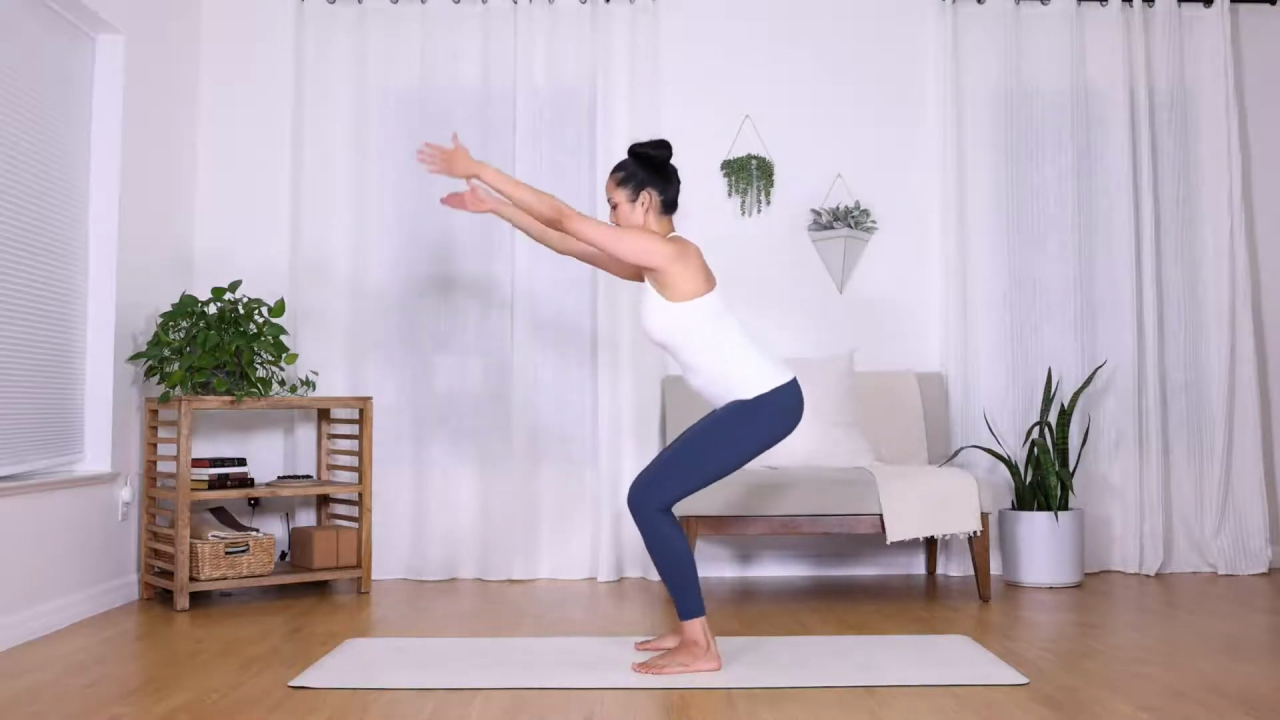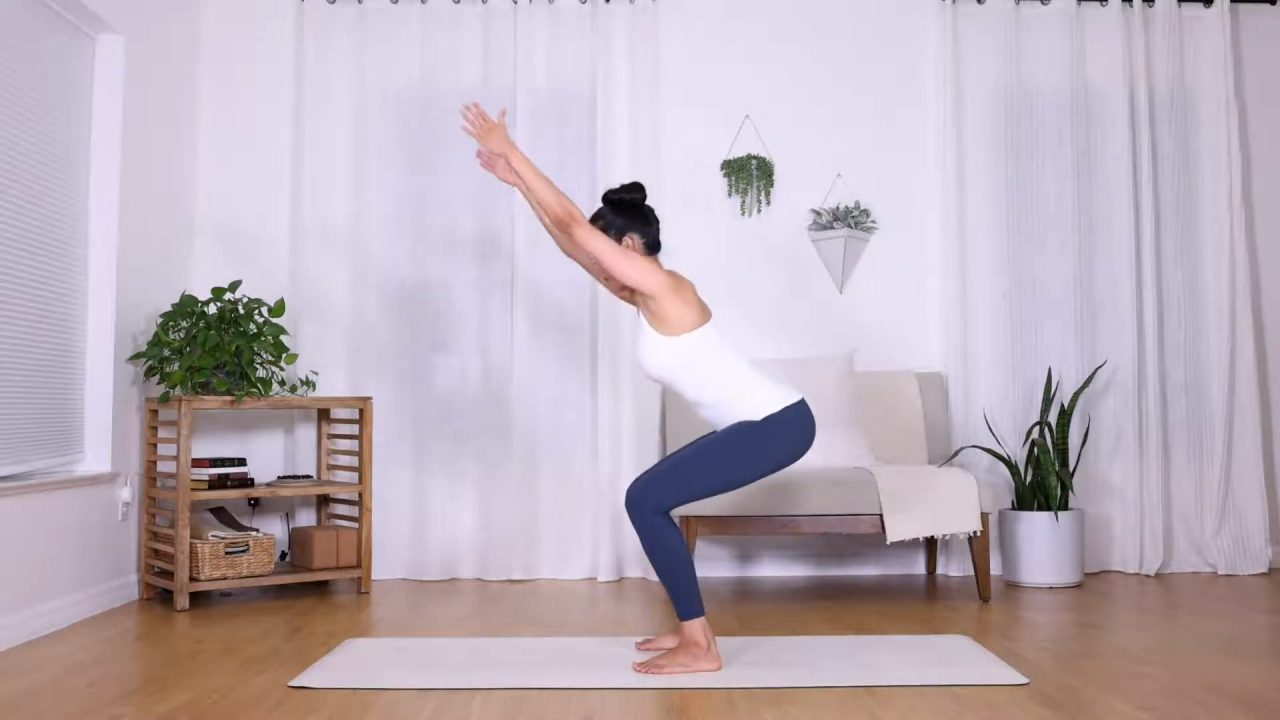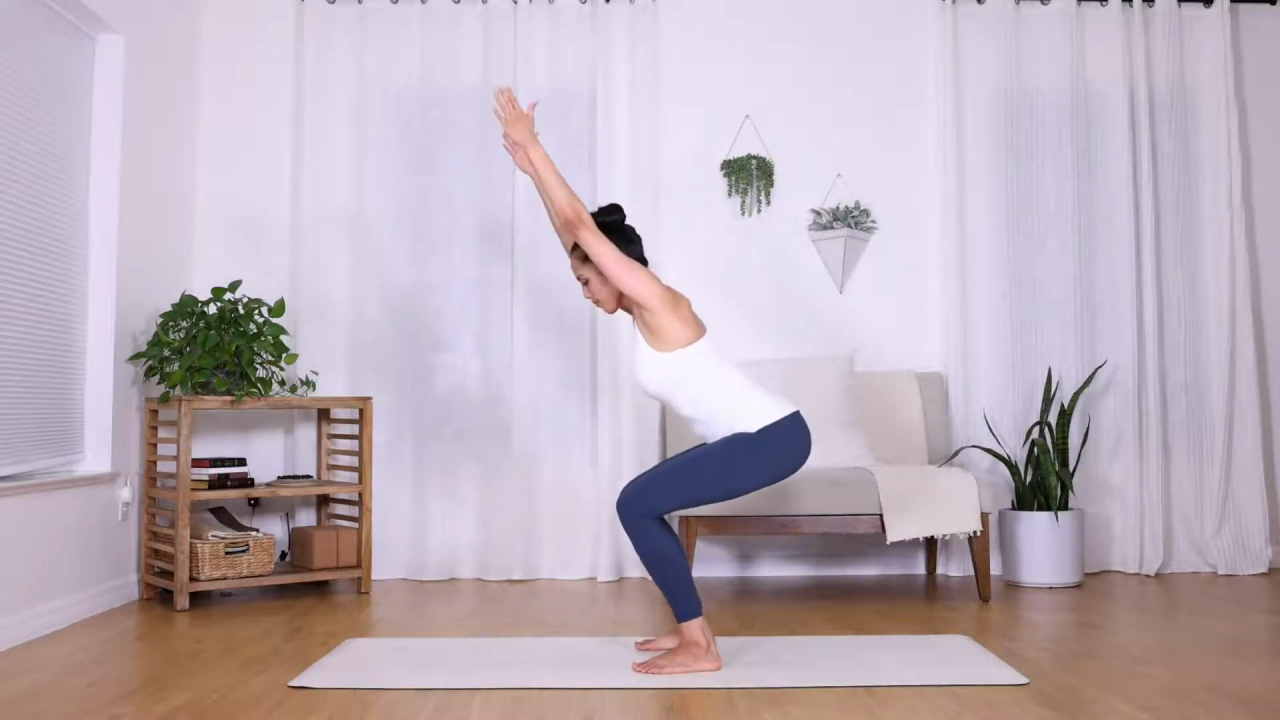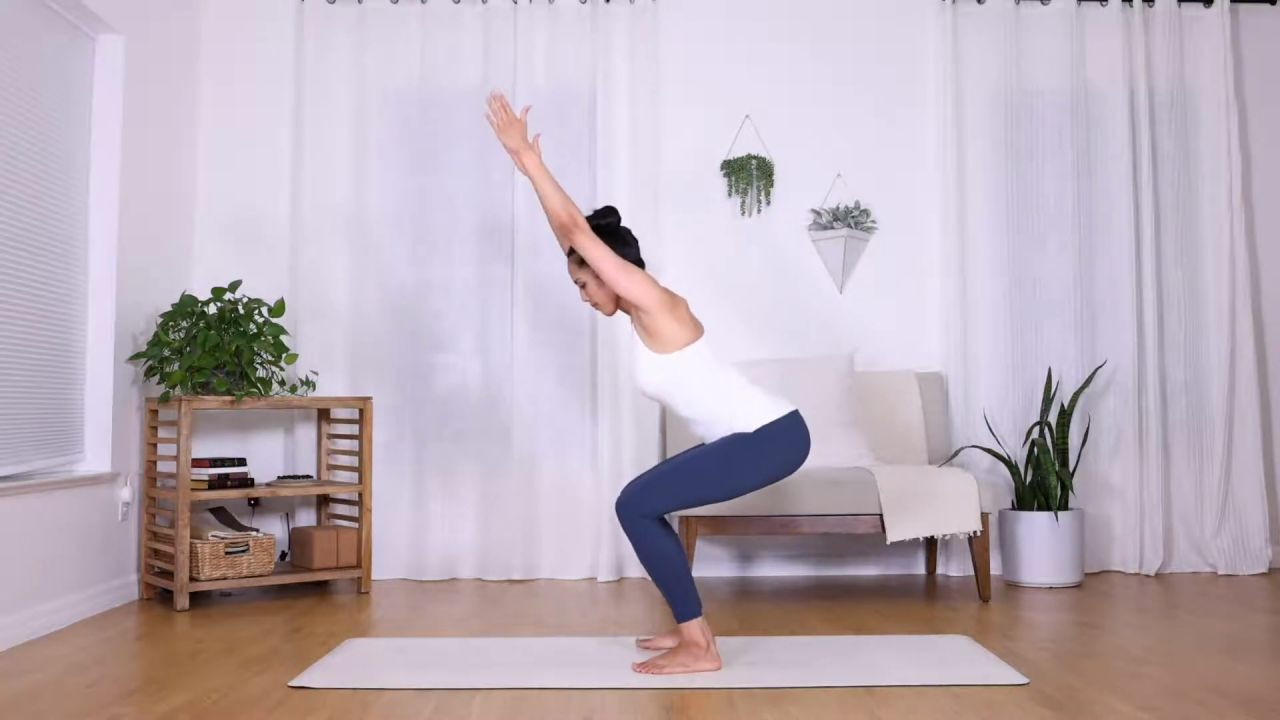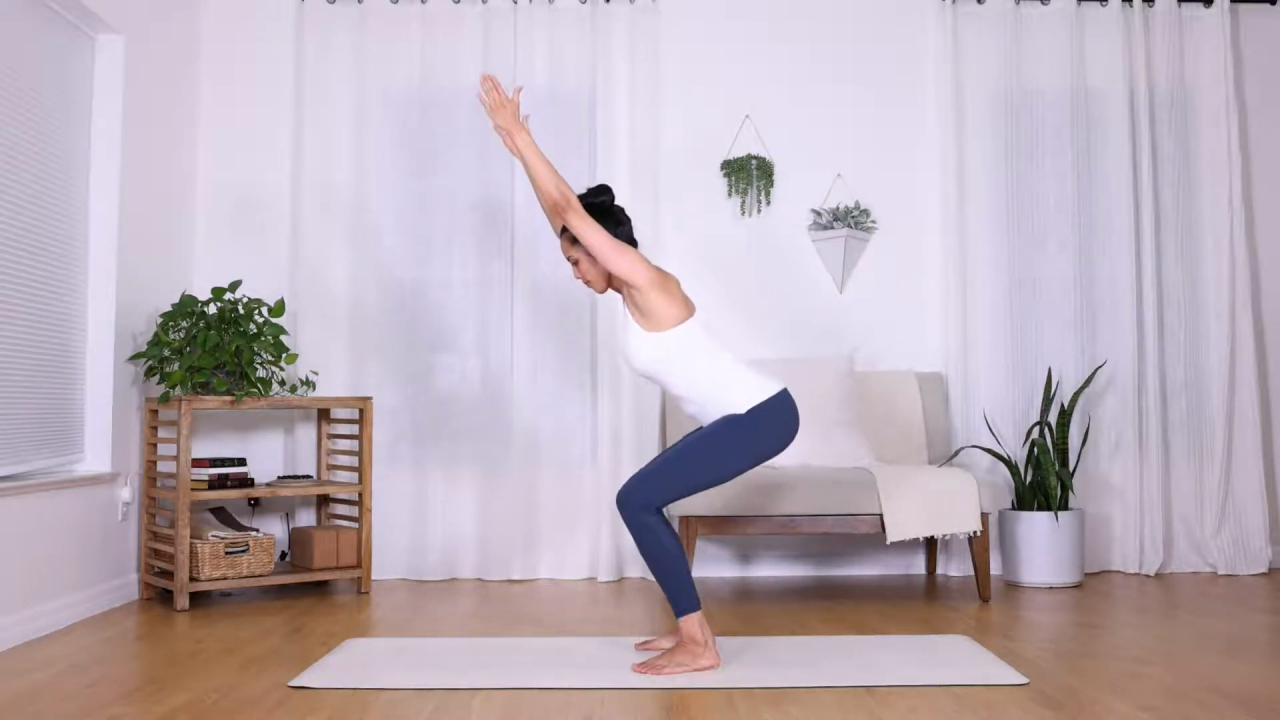
dt=0.5s
person 1, frame 1
left shoulder: (668, 254)
right shoulder: (654, 265)
left elbow: (565, 219)
right elbow: (567, 240)
left wrist: (478, 169)
right wrist: (494, 206)
left hip: (765, 404)
right hip: (755, 401)
left knee: (648, 499)
right knee: (650, 499)
left ankle: (699, 647)
right ankle: (691, 629)
person 1, frame 2
left shoulder: (664, 288)
right shoulder: (649, 294)
left elbow: (573, 224)
right elbow: (573, 241)
left wrist: (509, 151)
right wrist: (517, 181)
left hip: (776, 425)
right hip: (766, 421)
left knee: (645, 501)
right knee: (649, 500)
left ankle: (699, 647)
right ankle: (691, 630)
person 1, frame 3
left shoulder: (658, 303)
right shoulder: (646, 308)
left elbow: (582, 225)
right elbow: (574, 237)
left wrist: (532, 146)
right wrist: (532, 171)
left hip: (772, 439)
right hip: (761, 436)
left knee: (636, 505)
right knee: (642, 505)
left ankle: (699, 648)
right ankle: (692, 629)
person 1, frame 4
left shoulder: (656, 304)
right shoulder: (646, 311)
left elbow: (578, 230)
right elbow: (574, 240)
left wrist: (525, 154)
right wrist: (532, 169)
left hip: (770, 438)
right hip: (761, 434)
left knee: (635, 506)
right knee: (644, 505)
left ankle: (698, 647)
right ankle: (690, 629)
person 1, frame 5
left shoulder: (647, 282)
right shoulder: (634, 290)
left elbow: (569, 209)
right elbow: (564, 217)
left wrist: (517, 132)
right wrist: (520, 152)
left hip: (760, 417)
right hip: (747, 416)
left knee: (636, 500)
right knee: (642, 501)
left ankle: (698, 644)
right ankle: (691, 628)
